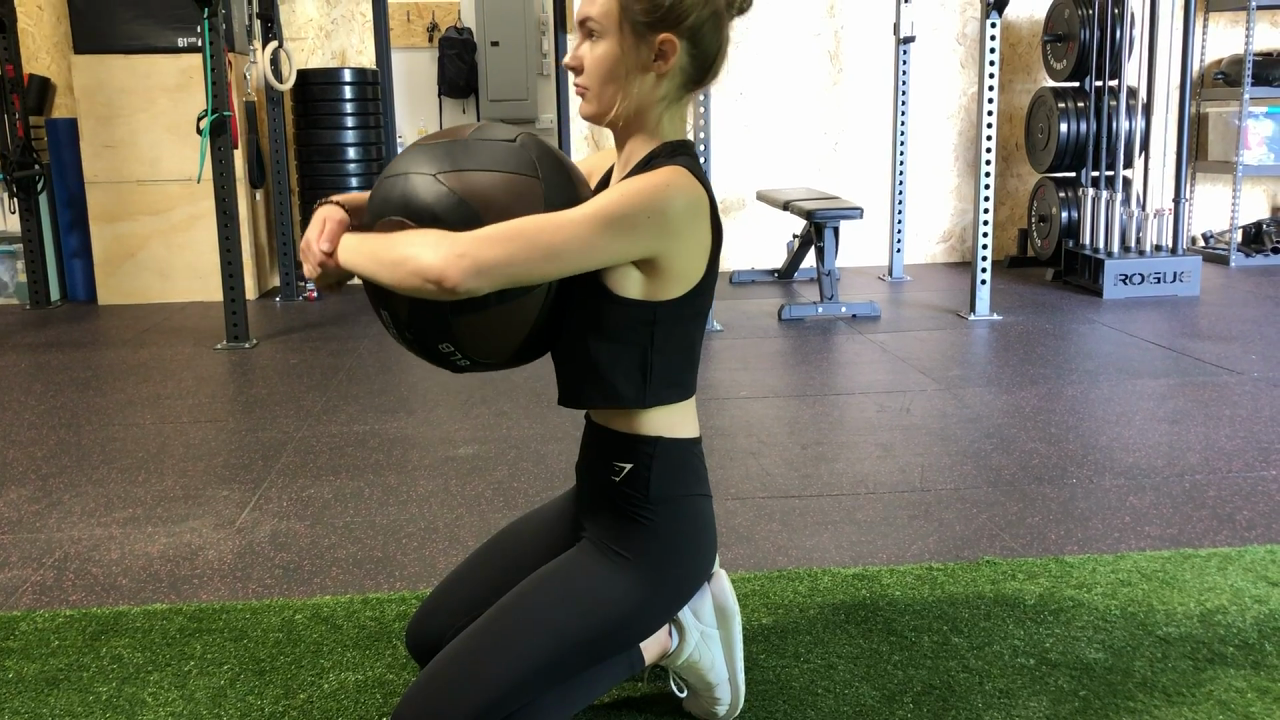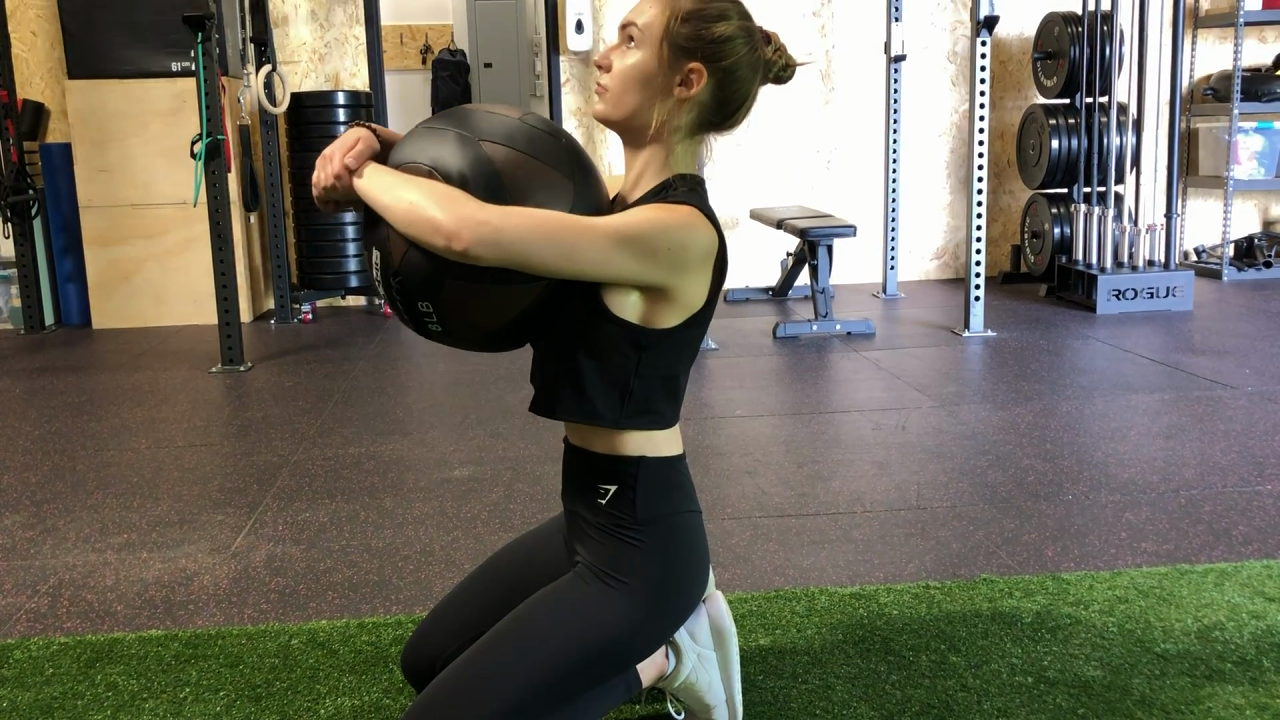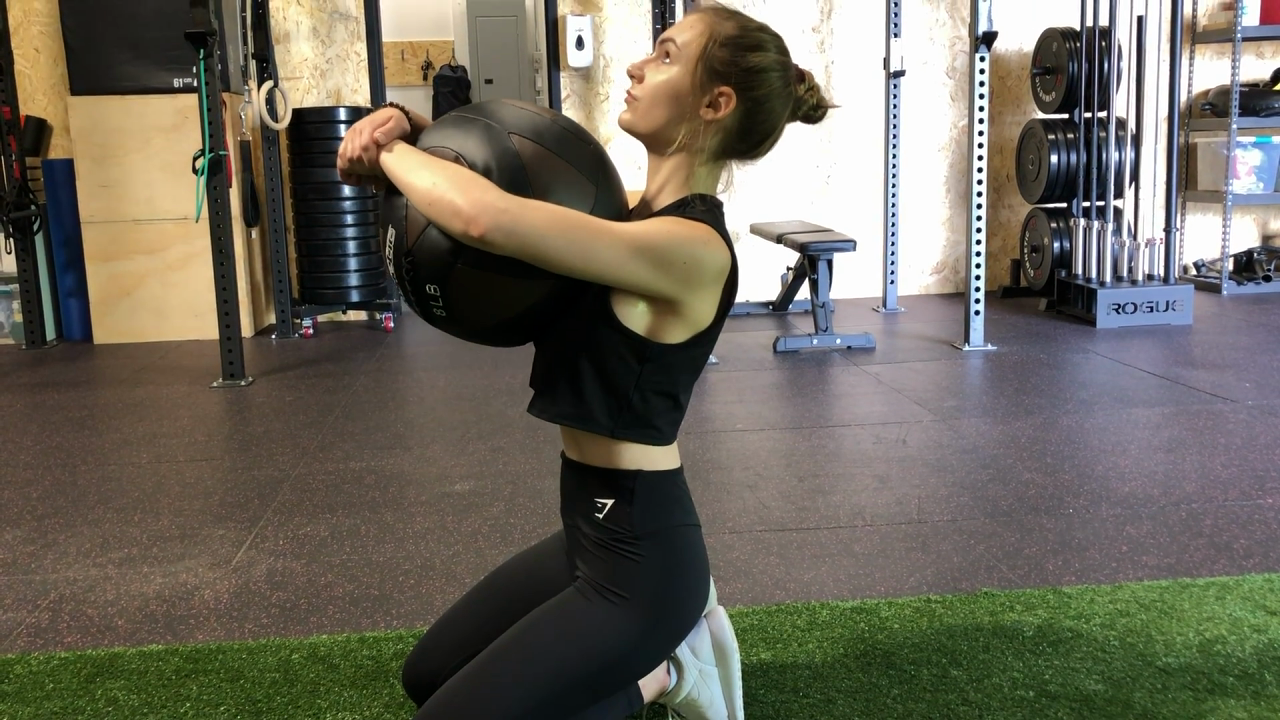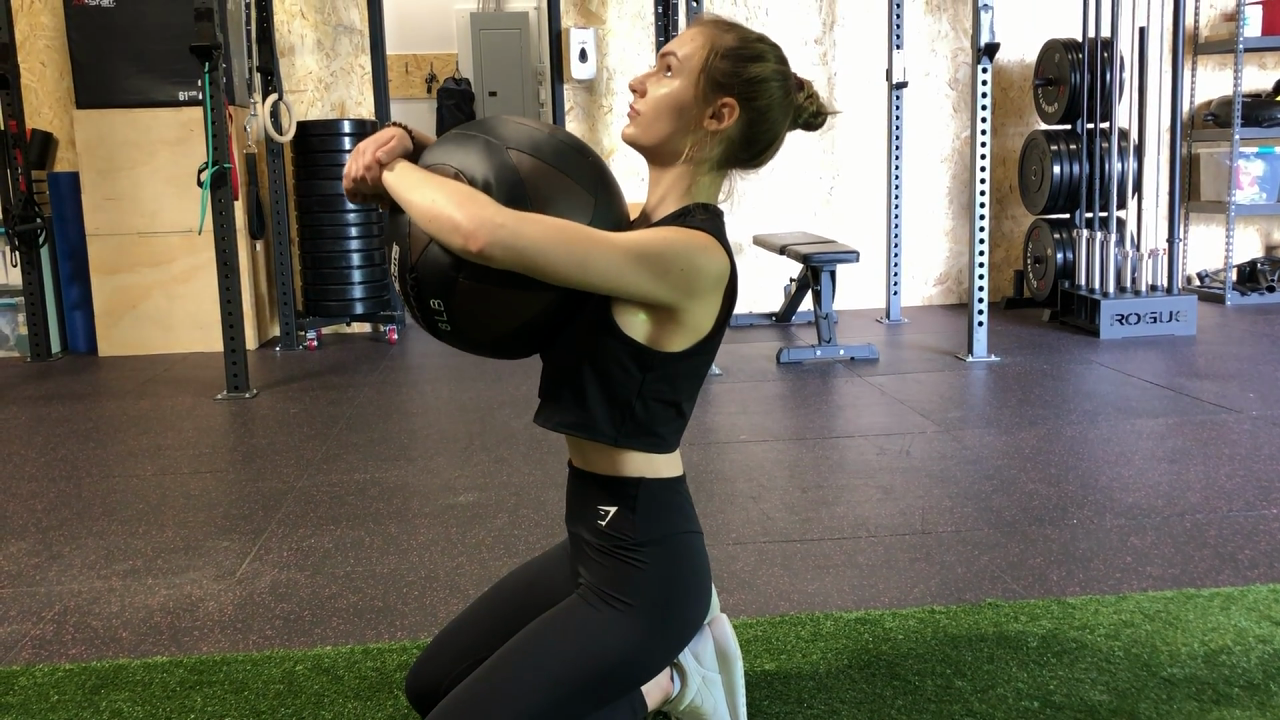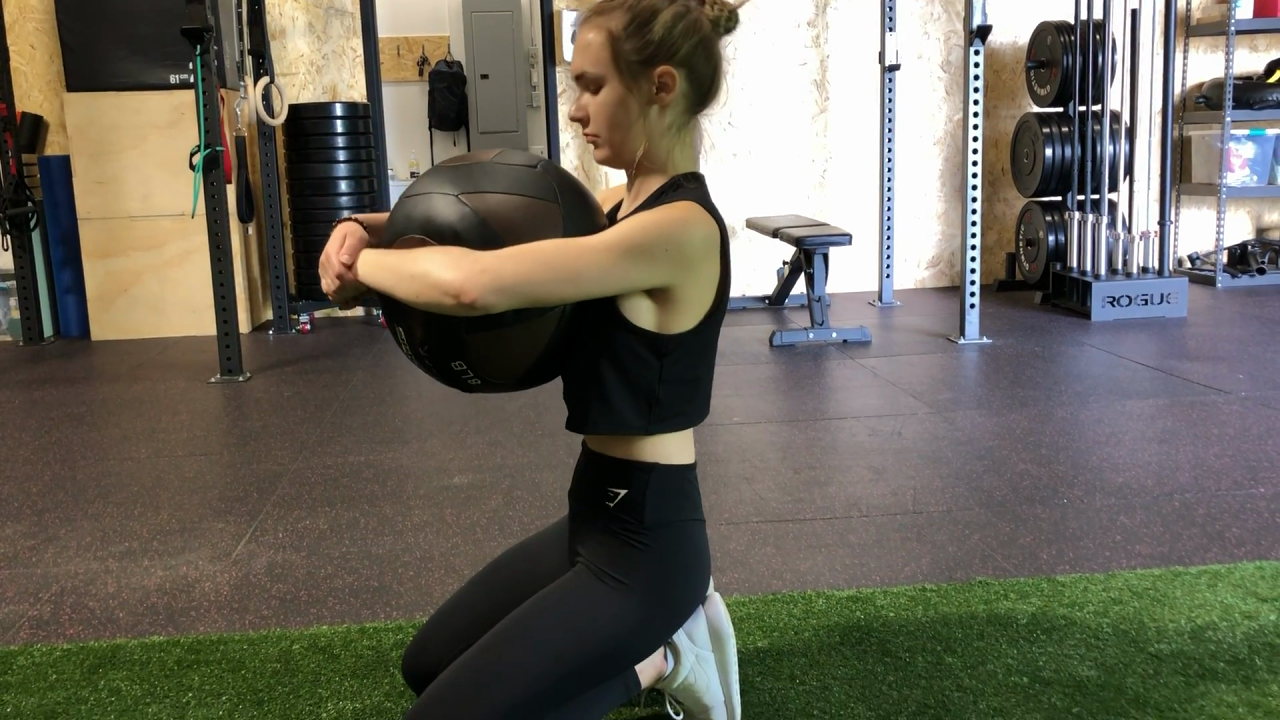
dt=1s
person 1, frame 1
left shoulder: (665, 195)
right shoulder: (616, 170)
left elbow: (454, 266)
left wrist: (344, 249)
right wrist: (345, 209)
left hip: (651, 515)
right hip: (607, 487)
right knee: (430, 637)
left ankle: (659, 636)
right ankle: (656, 616)
person 1, frame 2
left shoulder: (678, 229)
right shoulder: (627, 198)
left elbow: (467, 231)
left wrist: (361, 175)
right wrist: (373, 142)
left hip: (639, 541)
right hip: (594, 513)
right knee: (425, 661)
left ankle: (659, 658)
right ankle: (654, 637)
person 1, frame 3
left shoulder: (691, 245)
right shoulder: (643, 211)
left elbow: (485, 218)
right elbow: (501, 173)
left wrist: (387, 152)
right wrist: (404, 123)
left hip: (638, 556)
right hip: (597, 527)
right ankle: (655, 655)
person 1, frame 4
left shoulder: (691, 254)
right shoulder: (648, 224)
left elbow: (483, 232)
right elbow: (509, 196)
left wrist: (390, 171)
right wrist: (409, 143)
left hip: (641, 562)
right hip: (603, 536)
right ankle: (661, 660)
person 1, frame 5
left shoulder: (680, 227)
right shoulder: (626, 204)
left elbow: (473, 283)
left wrist: (363, 264)
right wrist: (365, 227)
left hip: (644, 541)
right hip: (599, 515)
left ankle: (657, 657)
right ankle: (654, 640)
